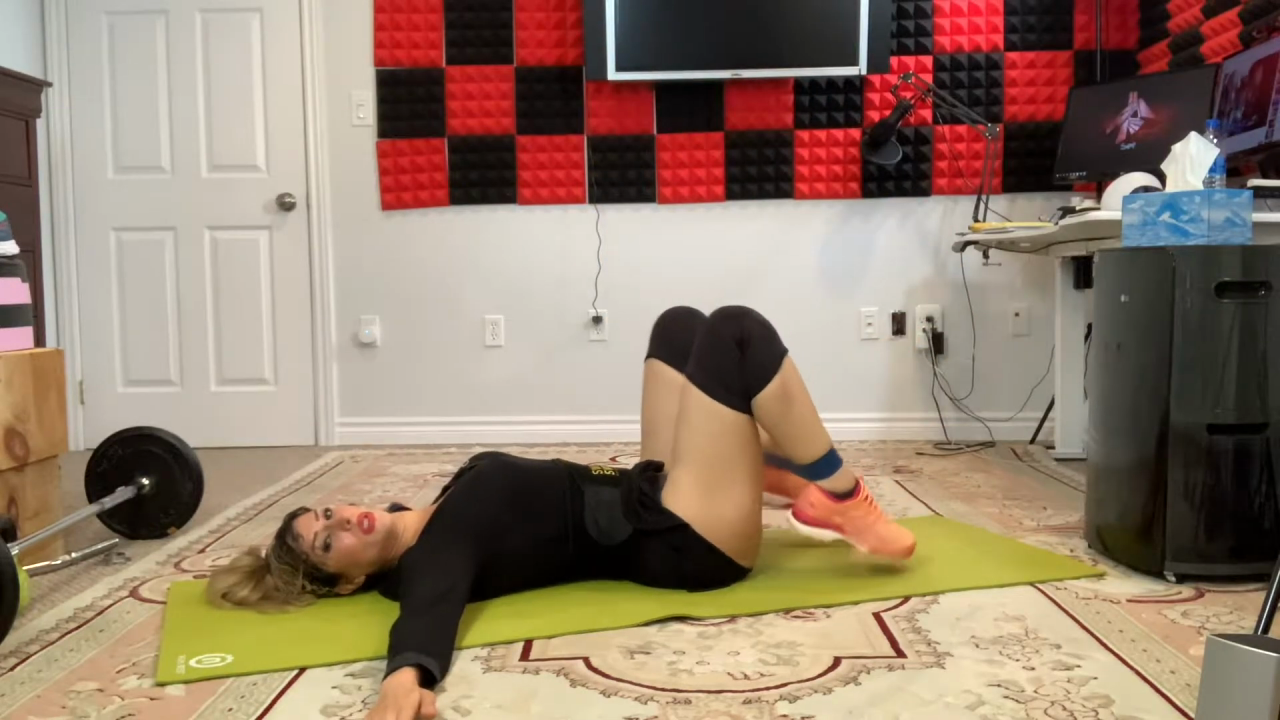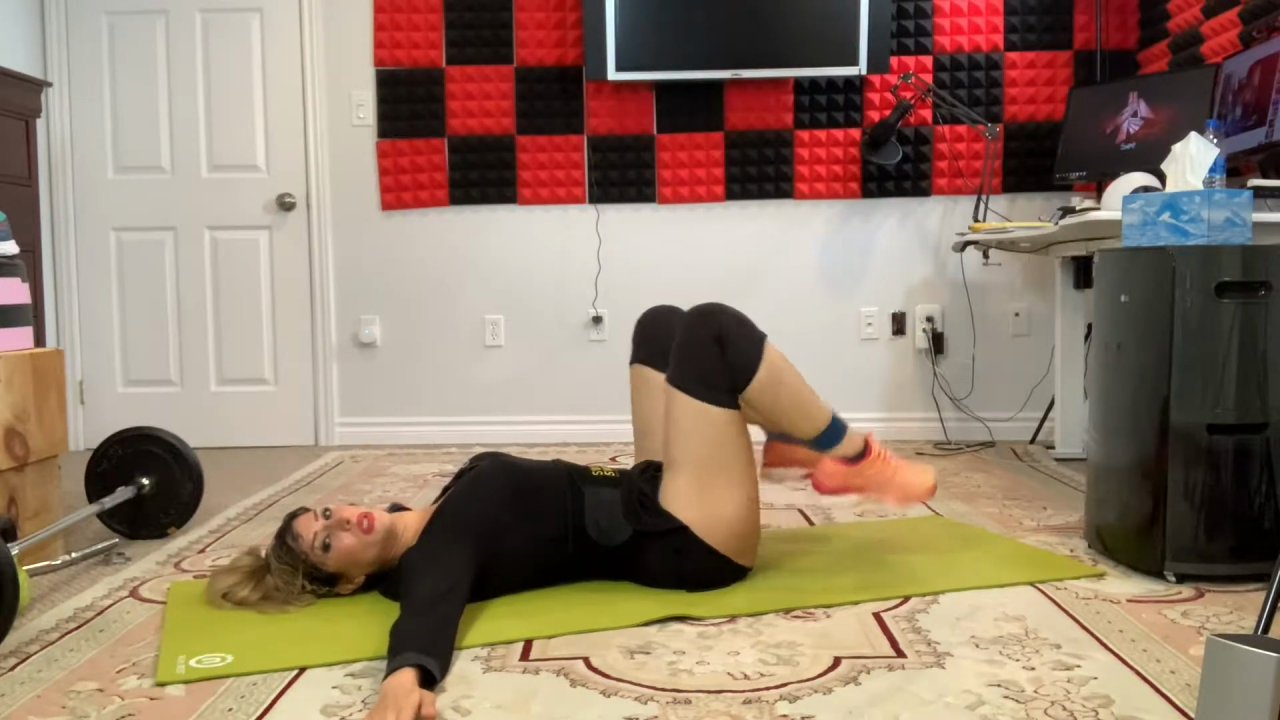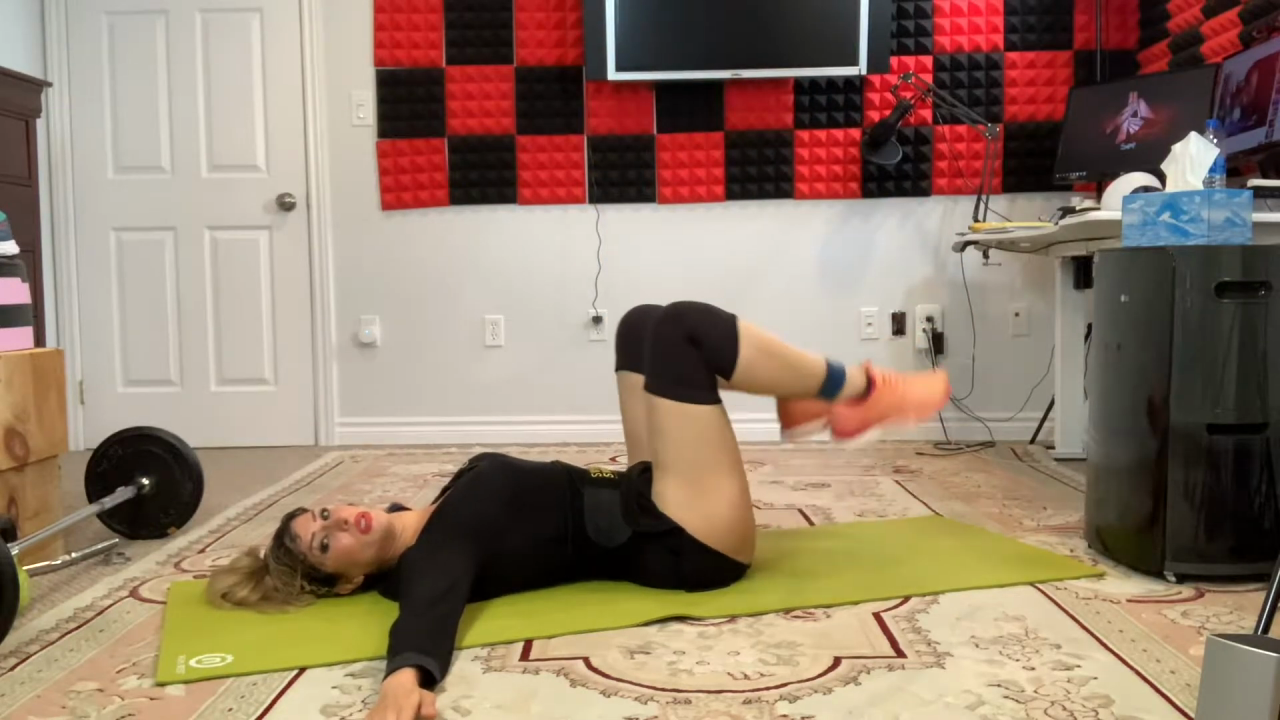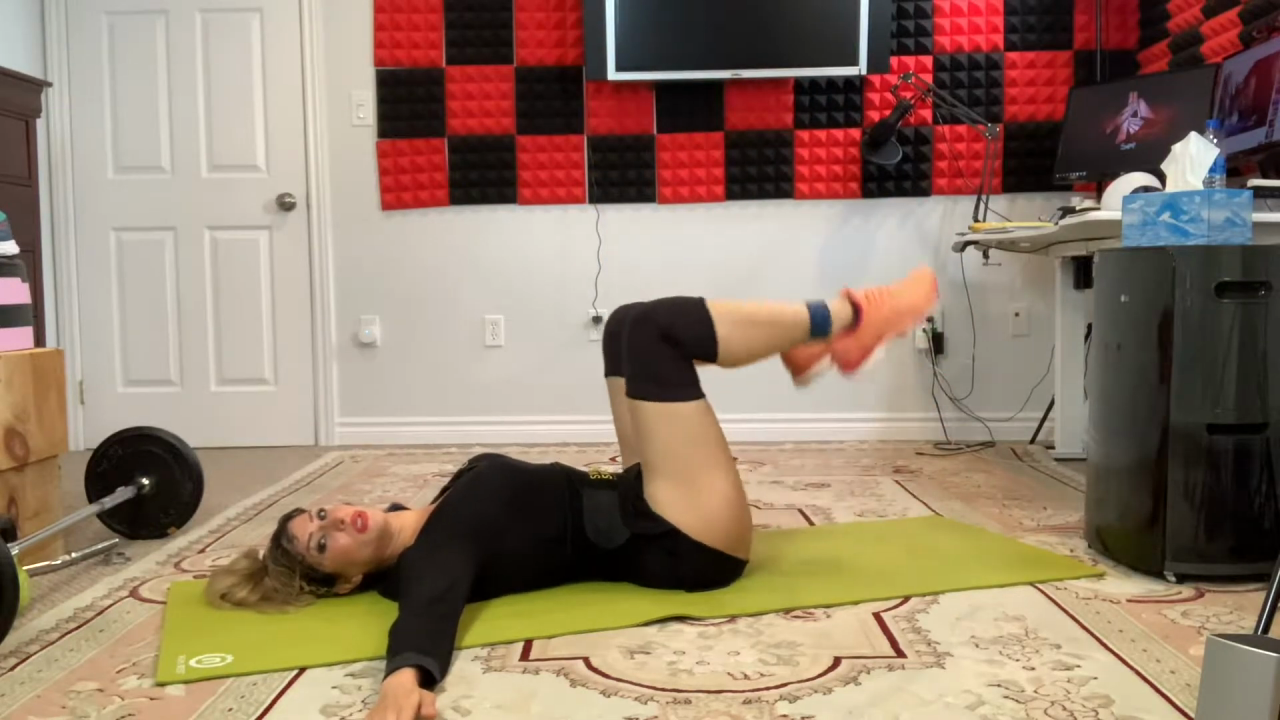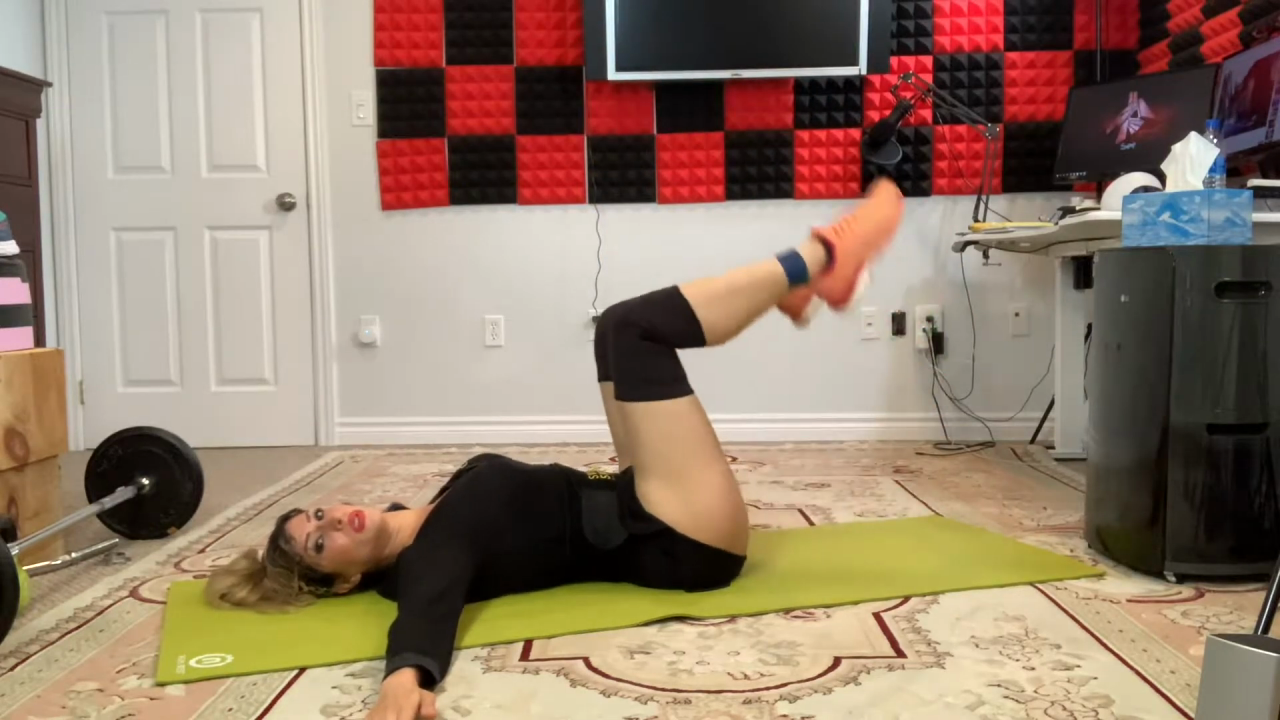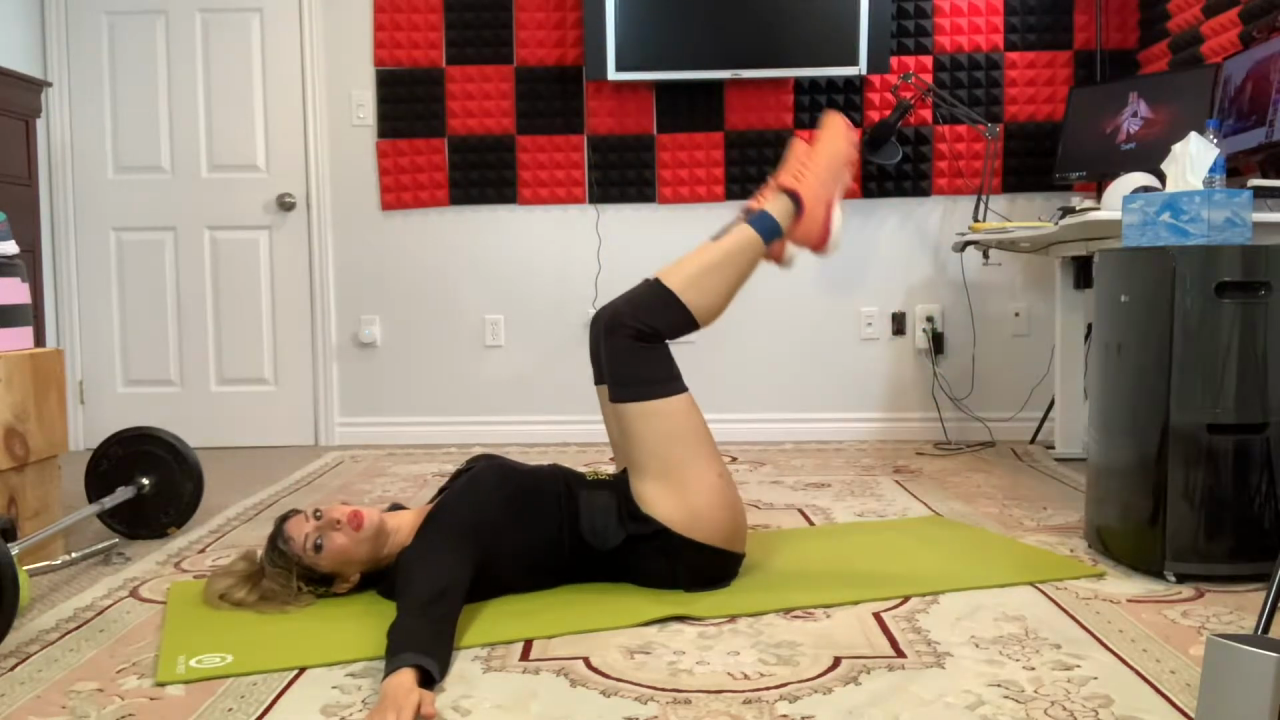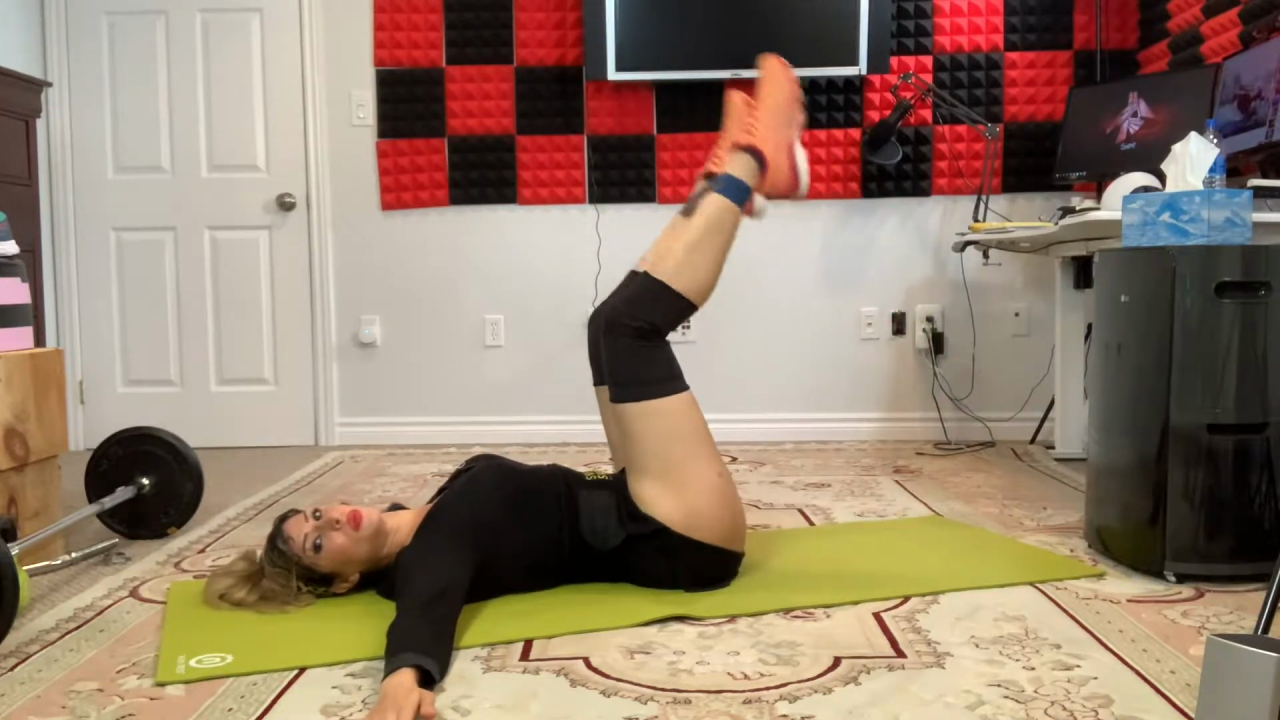
dt=0.1s
person 1, frame 1
left shoulder: (426, 519)
right shoulder: (425, 563)
right elbow: (427, 615)
left hip: (641, 500)
right hip: (684, 544)
left knee: (681, 325)
right knee: (739, 331)
left ankle: (796, 477)
right ankle: (840, 498)
person 1, frame 2
left shoulder: (433, 520)
right shoulder: (425, 563)
right elbow: (427, 616)
left hip: (644, 498)
right hip: (685, 544)
left knee: (664, 325)
right knee: (711, 331)
left ankle: (814, 451)
right ankle: (857, 459)
person 1, frame 3
left shoulder: (425, 521)
right shoulder: (424, 562)
right elbow: (427, 616)
left hip: (637, 509)
right hip: (685, 547)
left knee: (646, 324)
right knee: (680, 327)
left ankle: (819, 395)
right ankle: (857, 391)
person 1, frame 4
left shoulder: (422, 522)
right shoulder: (421, 564)
right elbow: (426, 614)
left hip: (636, 509)
right hip: (684, 543)
left knee: (631, 328)
right knee: (652, 329)
left ankle: (804, 340)
right ankle: (848, 317)
person 1, frame 5
left shoulder: (429, 521)
right shoulder: (430, 564)
right elbow: (424, 619)
left hip: (626, 513)
right hip: (687, 548)
left knee: (624, 329)
right knee: (629, 328)
left ankle: (800, 274)
right ankle: (819, 254)
person 1, frame 6
left shoulder: (426, 524)
right shoulder: (425, 565)
right elbow: (425, 614)
left hip: (634, 521)
right hip: (684, 545)
left knee: (624, 334)
right knee: (622, 330)
left ankle: (776, 218)
right ankle: (788, 207)
person 1, frame 7
left shoulder: (426, 519)
right shoulder: (421, 565)
right elbow: (424, 617)
left hip: (634, 518)
right hip: (683, 548)
left knee: (624, 330)
right knee: (625, 325)
left ankle: (742, 174)
right ankle: (746, 162)
